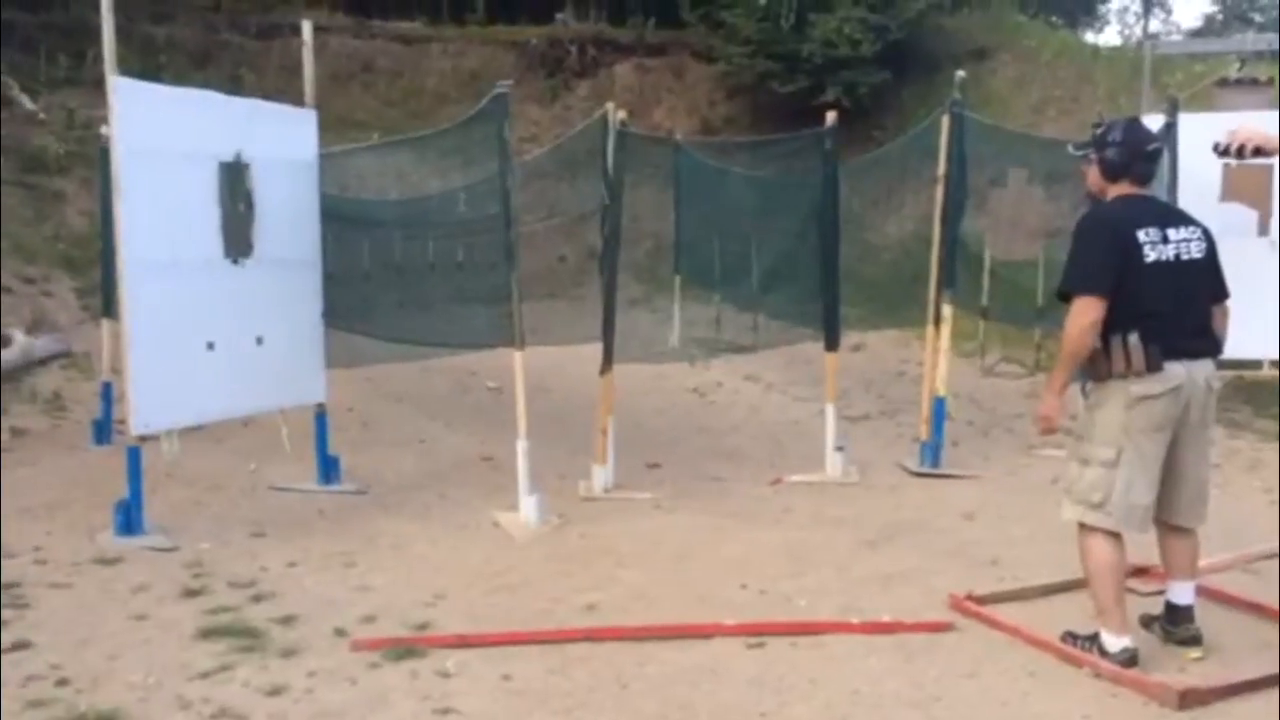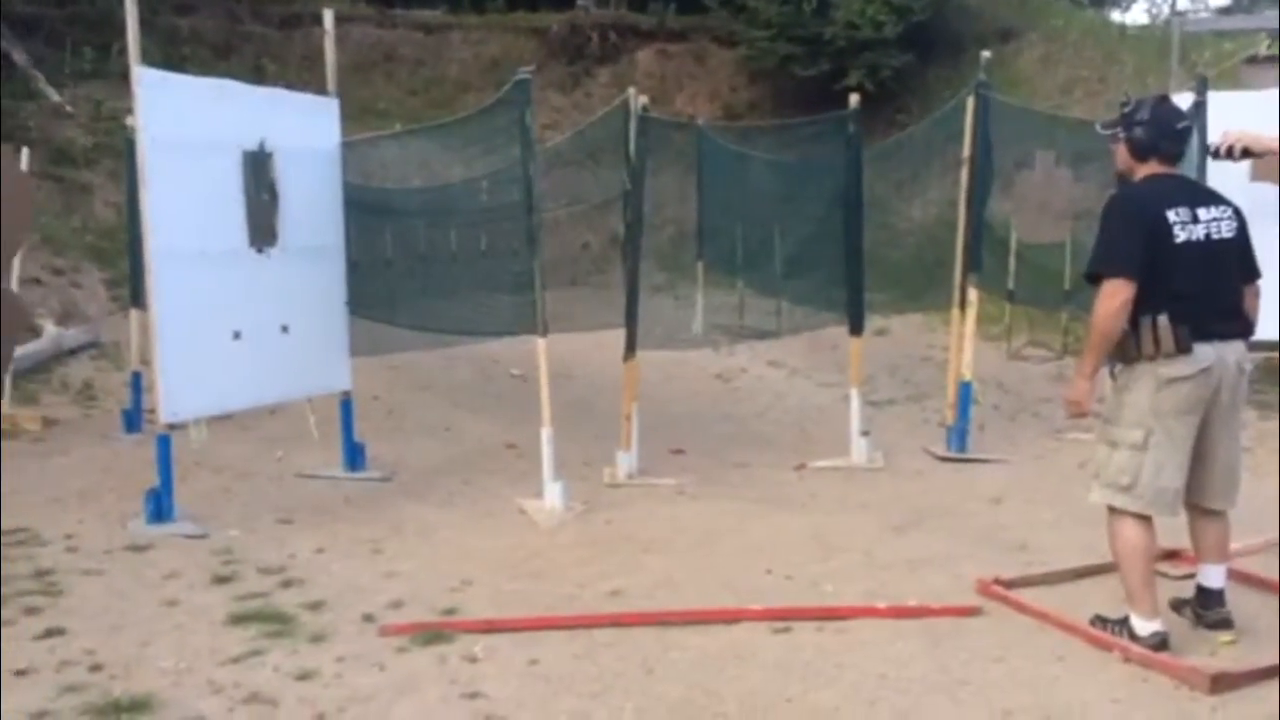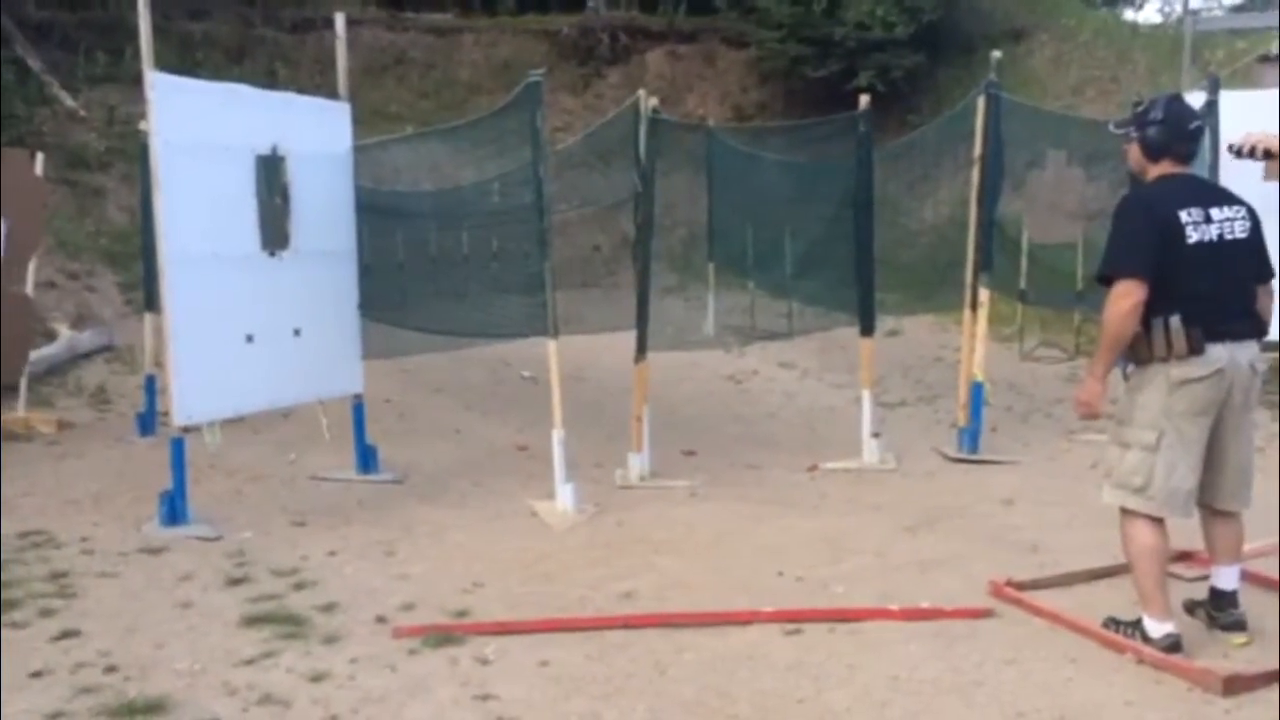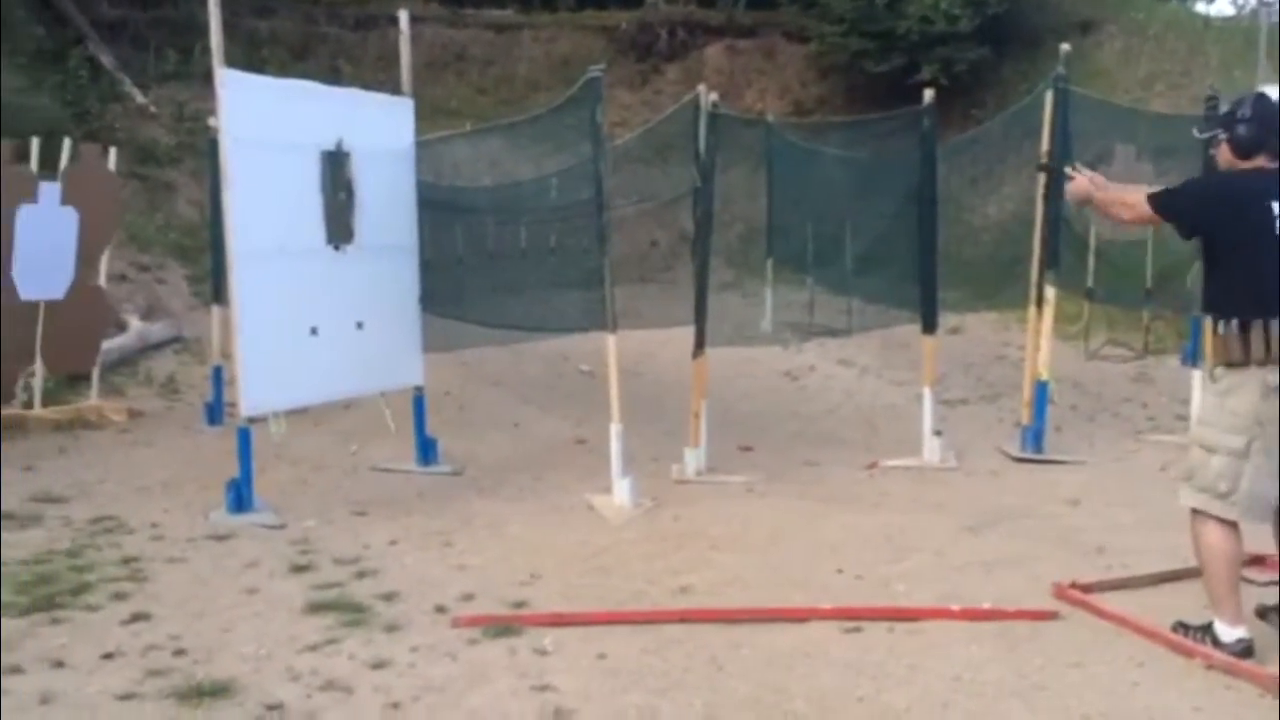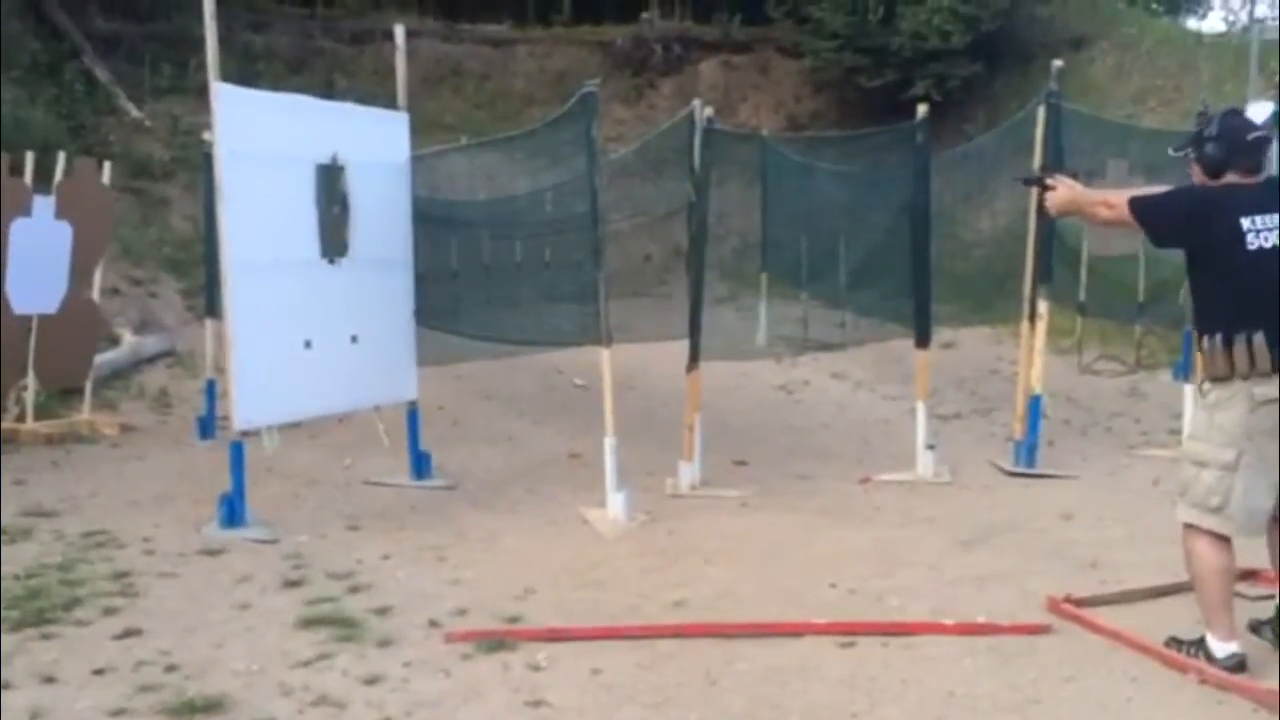
dt=1s
person 1, frame 1
left shoulder: (1103, 223)
right shoulder: (1193, 227)
left elbow: (1088, 317)
right elbow: (1218, 314)
left wrist: (1054, 390)
left hip: (1136, 382)
right hip: (1197, 377)
left knee: (1098, 513)
right knee: (1179, 508)
left ankle: (1113, 639)
right ankle: (1180, 617)
person 1, frame 2
left shoulder: (1132, 203)
right shoulder: (1222, 206)
left elbow: (1117, 298)
right elbow: (1250, 294)
left wrist: (1085, 373)
left hip: (1165, 365)
right hip: (1227, 359)
left knee: (1127, 497)
right knee: (1209, 493)
left ankle: (1144, 624)
right ankle: (1211, 600)
person 1, frame 3
left shoulder: (1144, 204)
left elbow: (1129, 299)
left wrist: (1096, 375)
left hip: (1178, 367)
left knee: (1140, 500)
right knee: (1222, 495)
left ankle: (1157, 626)
right ankle: (1225, 603)
person 1, frame 4
left shoulder: (1224, 191)
left elbow: (1136, 209)
left wrist: (1091, 192)
right wrist: (1110, 188)
left knee: (1213, 501)
left ankle: (1229, 630)
person 1, frame 5
left shoulder: (1205, 206)
left elbow: (1116, 211)
left wrist: (1074, 199)
right wrist: (1086, 193)
left knee: (1205, 516)
left ankle: (1221, 645)
